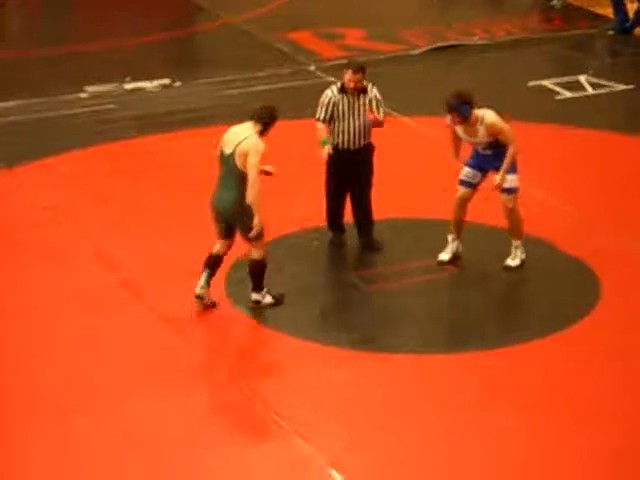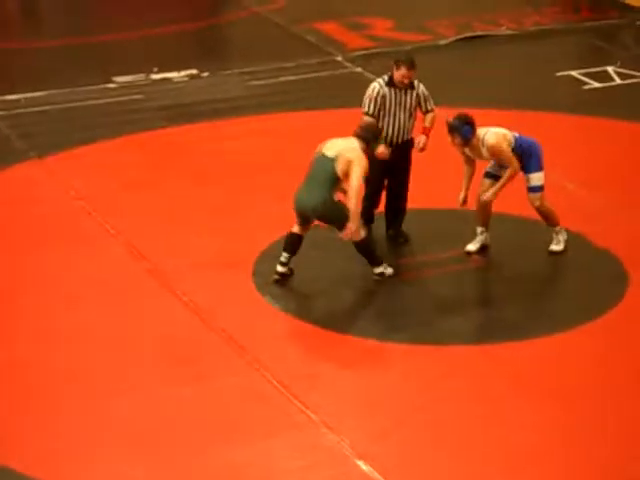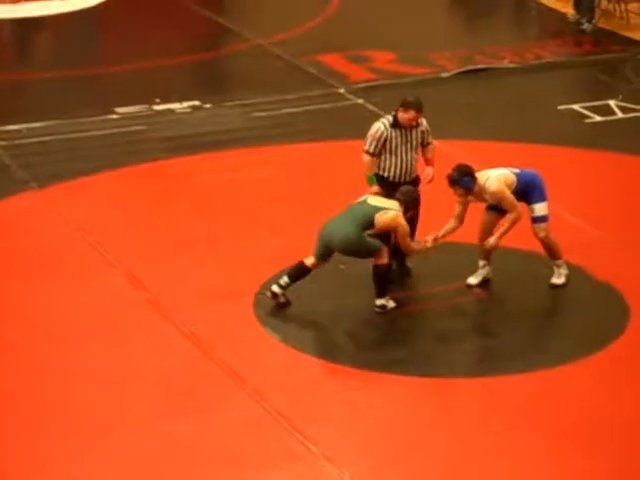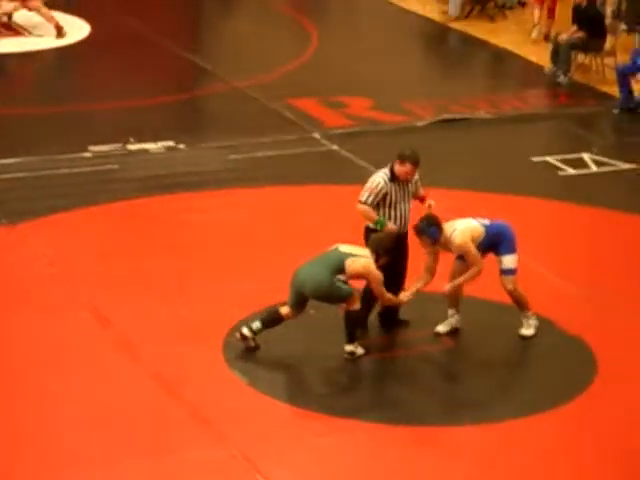
dt=0.5s
person 1, frame 1
left shoulder: (372, 93)
right shoulder: (331, 94)
left elbow: (381, 120)
right elbow: (321, 122)
left wrist: (374, 120)
right wrist: (325, 144)
left hip: (362, 151)
right hip: (338, 151)
left knee: (363, 194)
right knee: (336, 193)
left ankle: (366, 235)
right ankle: (337, 231)
person 1, frame 2
left shoulder: (418, 89)
right shoulder: (378, 87)
left elbow: (430, 112)
right elbow: (368, 118)
left wrist: (425, 134)
left hip: (403, 145)
left knee: (399, 188)
right knee: (374, 184)
left ankle: (394, 227)
right ankle: (366, 221)
person 1, frame 3
left shoulder: (422, 125)
right shoulder: (382, 128)
left elbow: (427, 144)
right elbow: (368, 156)
left wrist: (430, 165)
right wrist: (371, 183)
left hip: (410, 182)
right hip: (385, 183)
left knee: (410, 223)
left ankle: (399, 258)
person 1, frame 4
left shoulder: (411, 176)
right shoulder: (380, 181)
left elbow: (416, 190)
right elbow: (362, 206)
left wrist: (424, 198)
right wrist: (382, 223)
left hip: (400, 234)
left knee: (397, 278)
left ankle: (390, 317)
right ankle: (361, 317)
person 2, frame 1
left shoulder: (230, 132)
right shoulder: (255, 143)
right elbow: (253, 181)
left wrist: (258, 168)
right wrist: (256, 214)
left hip: (218, 200)
right hip: (237, 203)
left knee: (224, 243)
right knee: (258, 246)
left ankle: (203, 288)
right ankle: (258, 294)
person 2, frame 2
left shoulder: (330, 142)
right shoulder: (359, 158)
right elbow: (355, 189)
left wrist: (343, 188)
right wrist: (353, 222)
left hip: (301, 197)
right hip: (321, 204)
left knee: (301, 226)
right knee: (356, 230)
left ankle: (282, 268)
right ankle: (379, 268)
person 2, frame 3
left shoulder: (370, 197)
right shoulder: (399, 221)
right elbow: (408, 248)
right wrist: (425, 245)
left hip: (328, 228)
right hip: (346, 238)
left knee: (316, 260)
right knee: (381, 253)
left ankle: (278, 289)
right ankle: (381, 300)
person 2, frame 4
left shoulder: (343, 246)
right shoulder: (372, 269)
right elbow: (384, 298)
right wrist: (401, 298)
left hip: (300, 274)
right hip: (318, 282)
left knee: (292, 309)
right knee: (353, 300)
left ankle: (249, 331)
right ankle: (351, 347)
person 3, frame 1
left shoulder: (490, 121)
right shoulder: (453, 122)
left elbow: (512, 144)
left wrist: (502, 174)
right wrist: (457, 159)
left hip: (501, 156)
right hip: (479, 155)
left knee: (509, 204)
right knee: (460, 198)
left ankle: (518, 250)
right ankle: (454, 244)
person 3, frame 2
left shoulder: (491, 142)
right shoulder: (464, 146)
left elbow: (514, 167)
right elbow: (470, 165)
left wrist: (494, 191)
right wrist: (464, 192)
left hip: (528, 153)
right hip: (507, 153)
left knee: (536, 202)
right knee: (482, 195)
left ankle: (559, 234)
right ankle: (482, 236)
person 3, frame 3
left shoulder: (493, 188)
right shoulder: (465, 192)
left elbow: (516, 213)
right elbow: (457, 220)
left wrist: (498, 237)
right wrist: (437, 236)
left hip: (531, 185)
right hip: (511, 189)
left knee: (541, 234)
right knee: (484, 228)
left ankle: (560, 268)
right ankle: (484, 269)
person 3, frame 4
left shoulder: (458, 240)
right shoulder: (435, 241)
left elbow: (478, 267)
right elbow: (429, 274)
left wrist: (454, 285)
right wrist: (410, 292)
left hip: (501, 236)
right hip: (481, 238)
left knee: (509, 286)
right knee: (454, 276)
left ankle: (530, 319)
right ankle: (453, 318)
